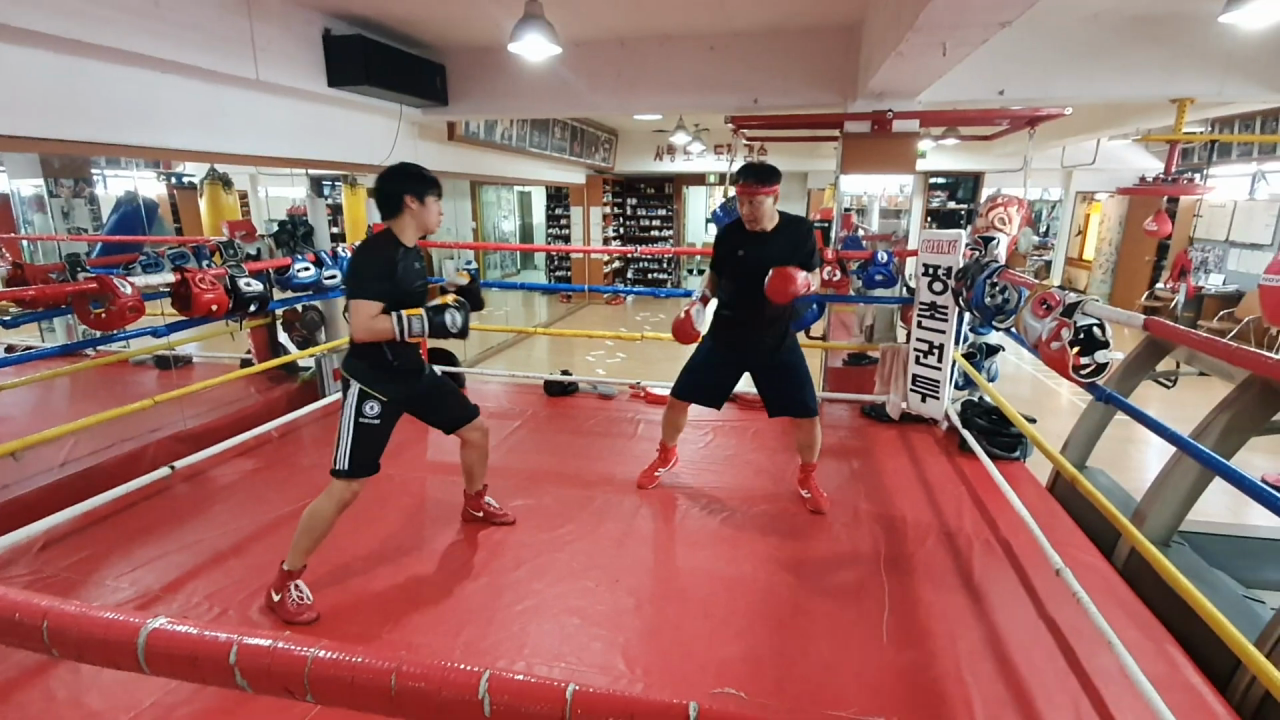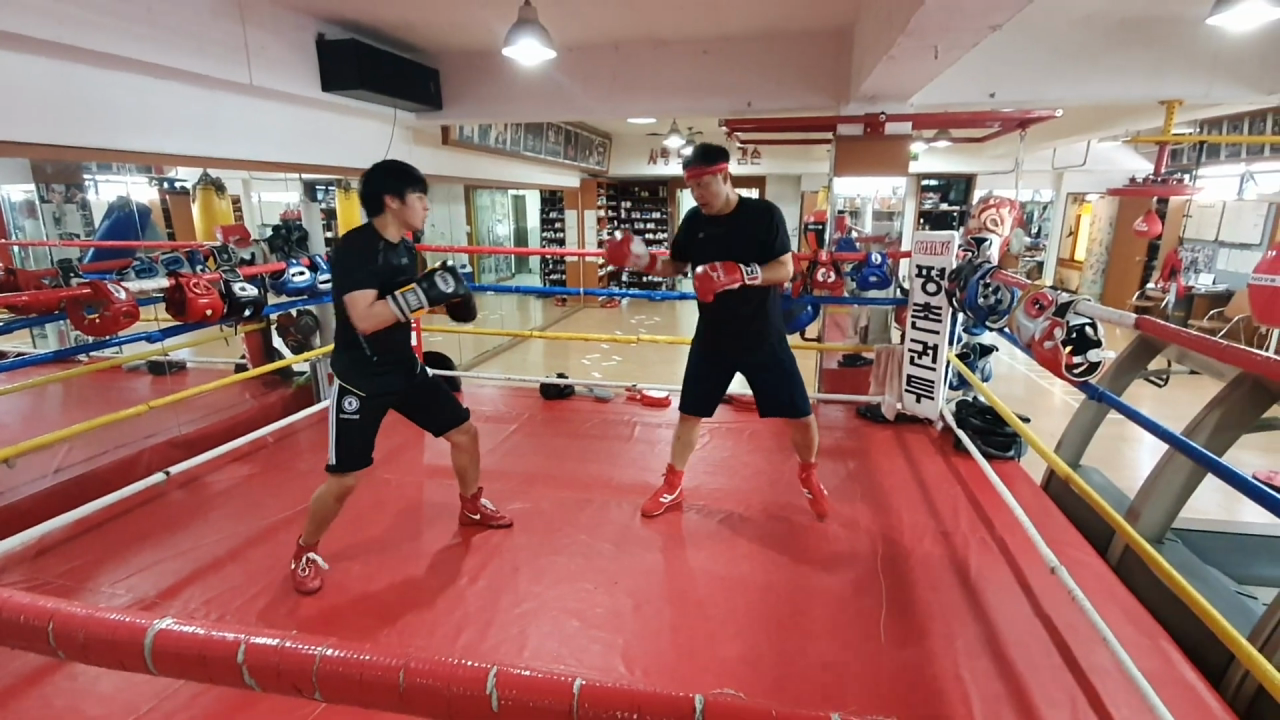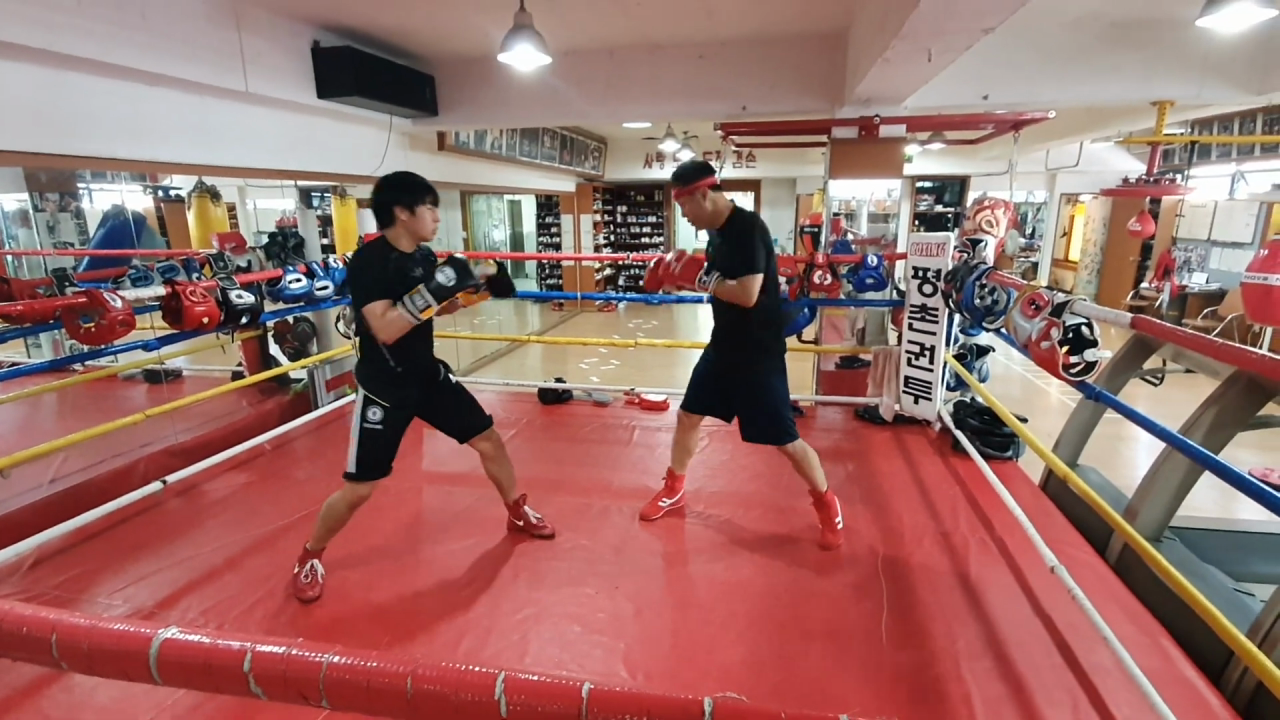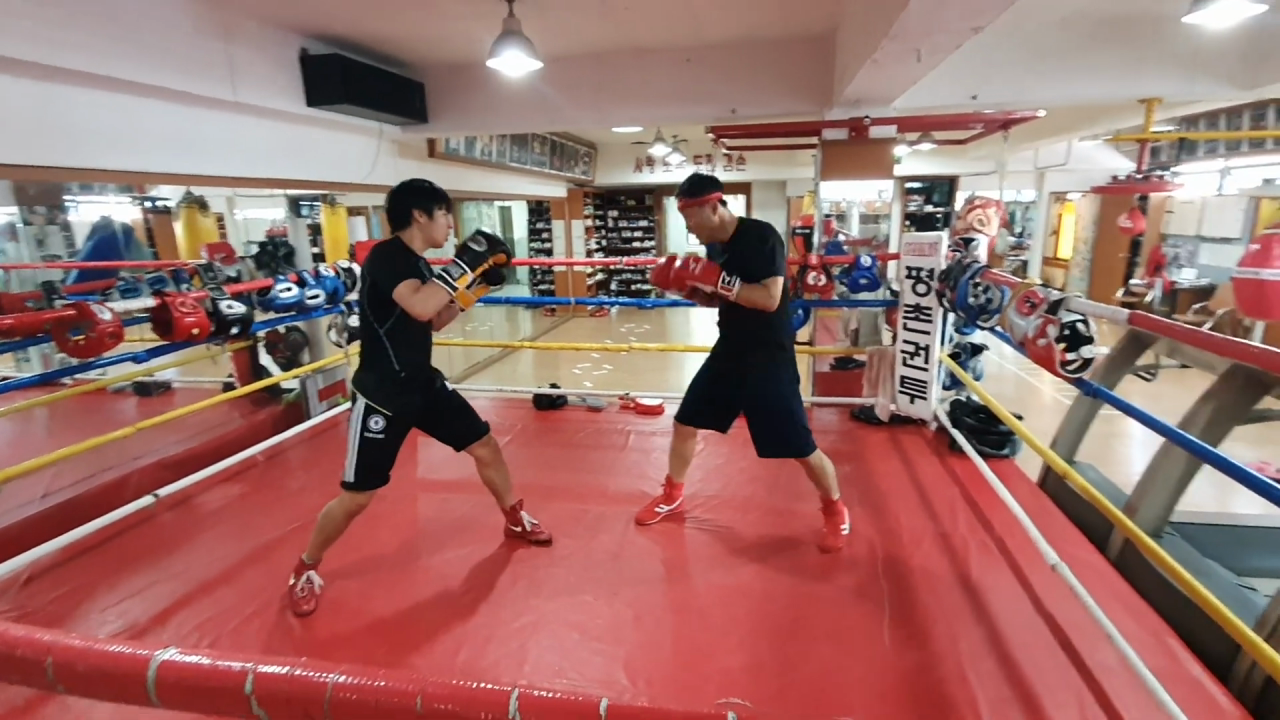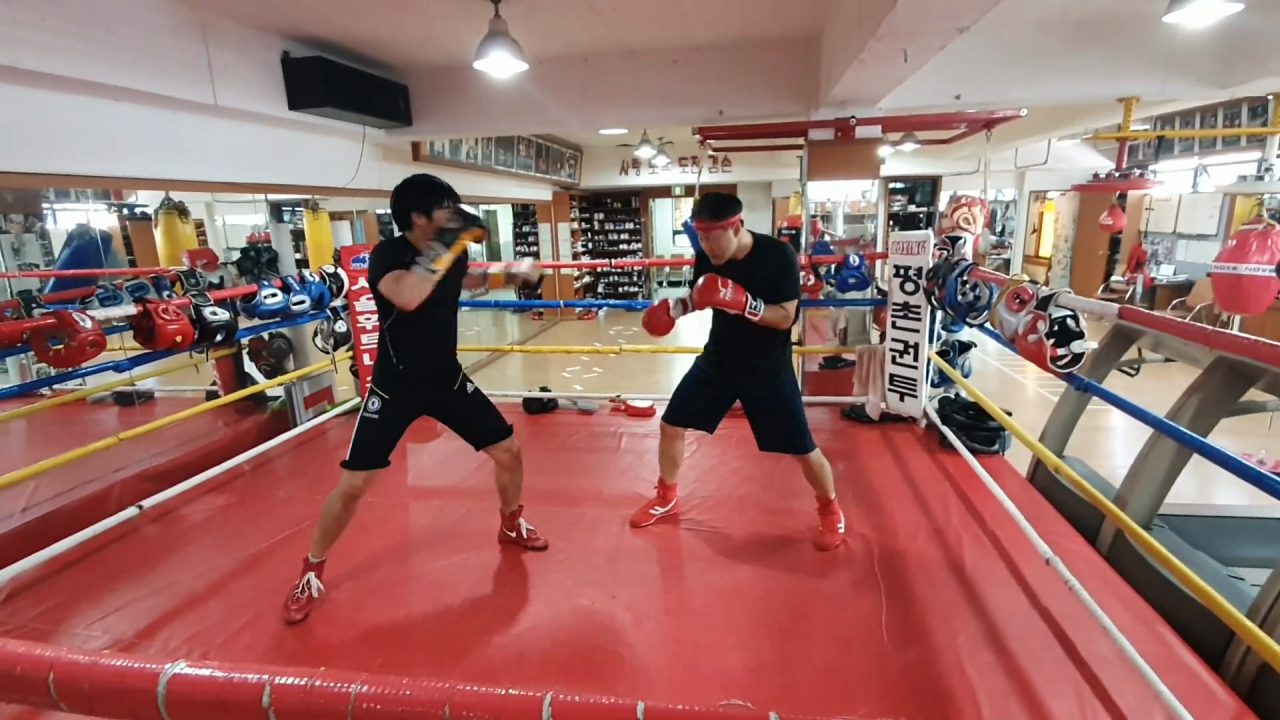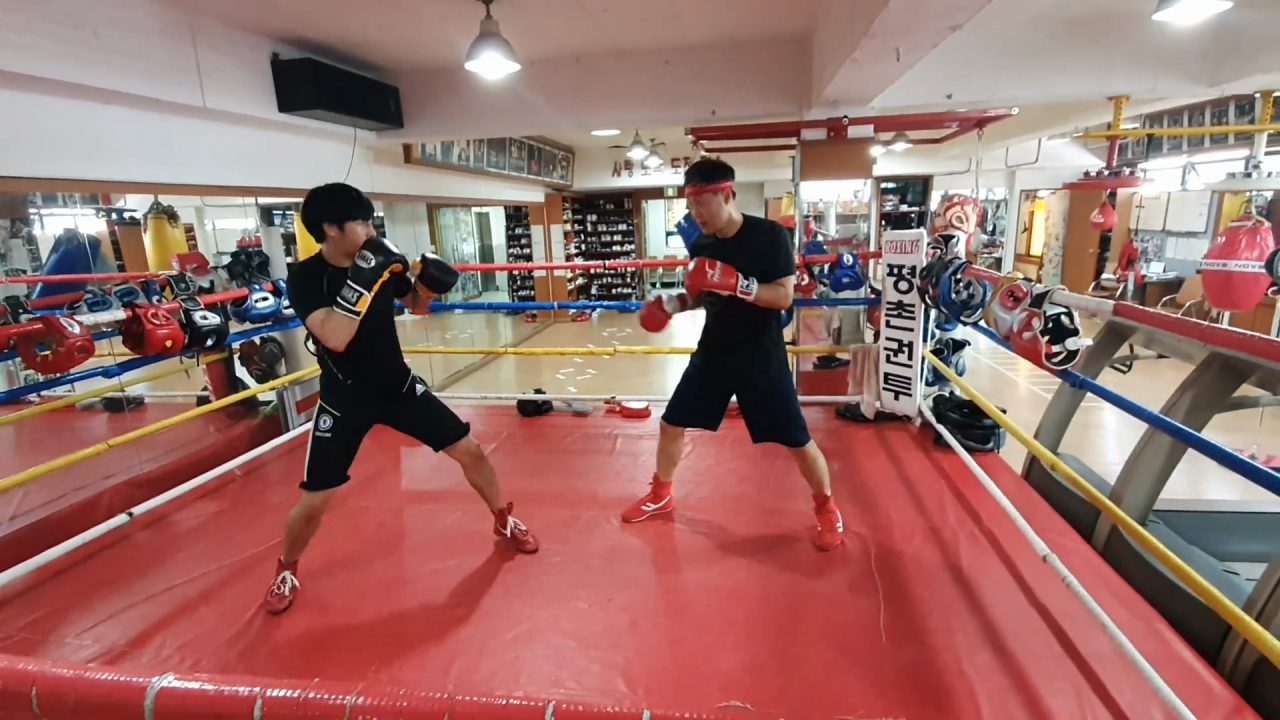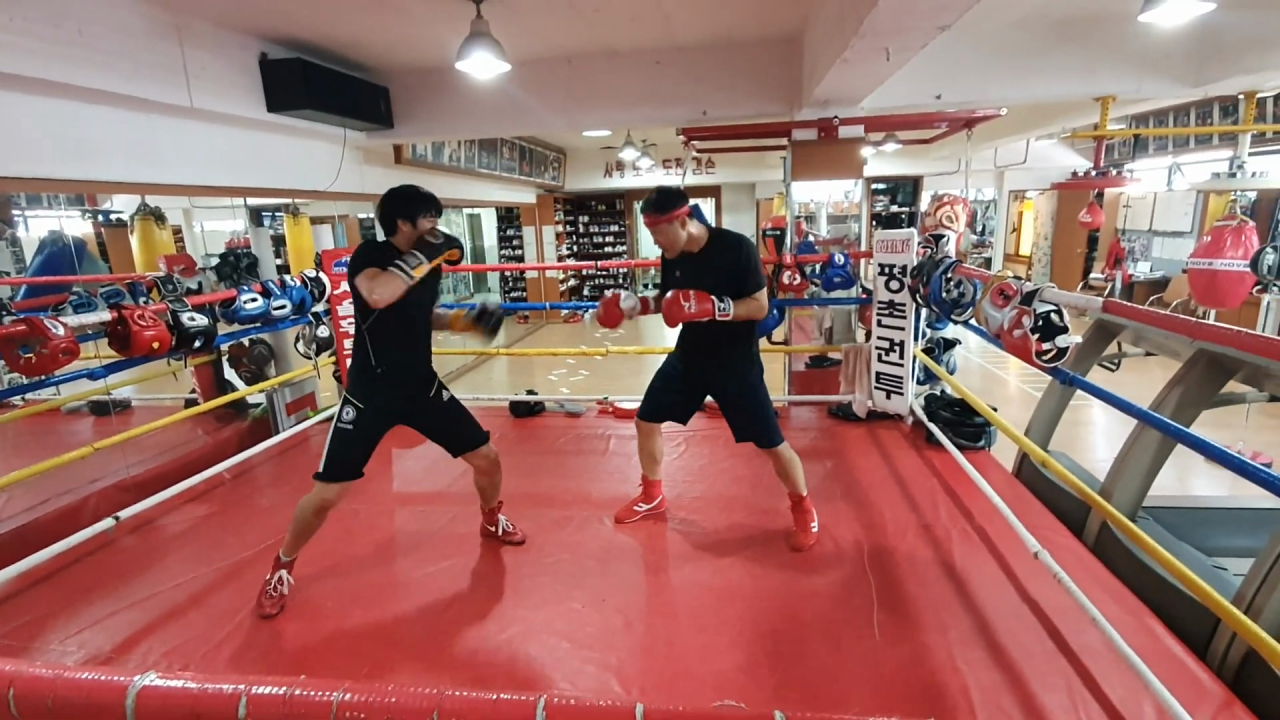
dt=0.5s
person 1, frame 1
left shoulder: (415, 251)
right shoulder: (376, 253)
right elbow: (362, 328)
left wrist: (454, 296)
right wrist: (432, 320)
left hip: (412, 371)
right hip: (371, 382)
left knee: (475, 430)
right knee: (346, 487)
left ankle: (476, 503)
right ankle: (286, 581)
person 1, frame 2
left shoulder: (404, 247)
right shoulder: (353, 248)
right elbow: (365, 319)
left wrist: (443, 293)
right wrist: (427, 292)
left hip: (404, 367)
right hip: (359, 378)
left knee: (465, 432)
right knee: (344, 481)
left ankle: (471, 506)
right ankle: (305, 551)
person 1, frame 3
left shoulder: (423, 255)
right shoulder: (369, 261)
left elbow: (440, 308)
right elbow: (387, 331)
left wrist: (474, 285)
right wrist: (437, 289)
left hip: (428, 374)
right hip: (383, 387)
left knee: (490, 441)
right knee: (359, 489)
left ankle: (518, 513)
right ankle: (310, 558)
person 1, frame 4
left shoulder: (417, 262)
right shoulder: (387, 256)
left elbow: (433, 322)
right elbow: (421, 307)
left wrist: (474, 286)
right wrist: (466, 261)
left hip: (423, 382)
right hip: (382, 393)
left knee: (486, 446)
right knee: (357, 498)
left ankle: (515, 519)
right ankle: (306, 568)
person 1, frame 5
left shoulder: (447, 250)
right shoulder: (386, 255)
left elbow: (471, 279)
right elbow: (408, 297)
left wrist: (516, 273)
right wrist: (447, 243)
left hip: (447, 378)
right hip: (394, 385)
left knee: (508, 451)
right knee: (353, 483)
left ankle: (512, 526)
right ankle: (312, 571)
person 1, frame 6
left shoulder: (383, 263)
right shoulder: (304, 278)
left elbow: (417, 305)
right elbow: (335, 339)
left wrist: (429, 280)
right wrist: (362, 279)
left hip: (399, 386)
right hip: (344, 399)
left knee: (469, 449)
right knee: (313, 502)
left ankle: (504, 520)
right ankle: (287, 569)
person 1, frame 7
left shoulder: (430, 266)
right shoulder: (369, 255)
right elbow: (377, 296)
left wrist: (468, 320)
right wrist: (421, 255)
left hip: (423, 387)
right hip: (370, 393)
left knee: (487, 456)
right knee: (326, 494)
left ankle: (492, 520)
right ankle: (282, 567)
person 2, frame 1
left shoulder: (800, 231)
right shoulder: (730, 233)
left elbow: (815, 276)
right elbow: (715, 278)
left wrist: (804, 282)
right wrist: (699, 304)
left hip: (778, 340)
right hip: (725, 336)
left knee: (806, 414)
right knee: (678, 400)
left ankle: (807, 479)
right ankle: (664, 458)
person 2, frame 2
left shoulder: (765, 214)
right shoulder: (696, 219)
left elbow: (785, 270)
right elbow: (674, 265)
left wrist: (739, 274)
right wrist: (642, 258)
left hip: (763, 337)
right hip: (712, 336)
left knee: (801, 416)
right knee: (689, 413)
left ankle: (808, 476)
right ankle: (673, 485)
person 2, frame 3
left shoulder: (746, 228)
right shoulder: (720, 229)
left elbow: (746, 295)
left wrist: (695, 277)
right wrist: (687, 276)
left hip: (759, 350)
right hip: (727, 344)
left knee: (782, 438)
right knee: (688, 415)
left ankle: (827, 505)
right ankle: (674, 488)
person 2, frame 4
left shoulder: (761, 236)
right shoulder: (717, 245)
left elbow: (769, 299)
left wrist: (716, 280)
right wrist: (688, 282)
left hip: (770, 360)
right hip: (729, 355)
left knee: (801, 448)
right knee: (684, 425)
left ankle: (835, 511)
right ankle: (672, 495)
person 2, frame 5
left shoulder: (779, 255)
right shoulder: (707, 259)
left elbow: (786, 317)
right elbow: (697, 299)
left wrist: (742, 303)
right wrist: (675, 308)
left hip: (768, 367)
right hip: (717, 359)
left knee: (803, 450)
right knee: (670, 426)
left ankle: (830, 510)
right ankle: (666, 497)
person 2, frame 6
left shoulder: (770, 235)
right shoulder: (701, 245)
left elbow: (784, 296)
left wrist: (734, 283)
right wrist: (674, 303)
left hip: (763, 360)
right hip: (711, 356)
left knee: (798, 442)
right knee: (671, 425)
left ankle: (826, 509)
right ankle: (661, 495)
person 2, frame 7
left shoulder: (737, 248)
right shoulder: (671, 257)
left elbow: (759, 307)
left wrist: (711, 307)
right wrist: (636, 304)
left hip: (736, 362)
right hip: (688, 357)
left knee: (771, 442)
right knee: (646, 421)
left ankle: (804, 511)
right ankle: (652, 495)
